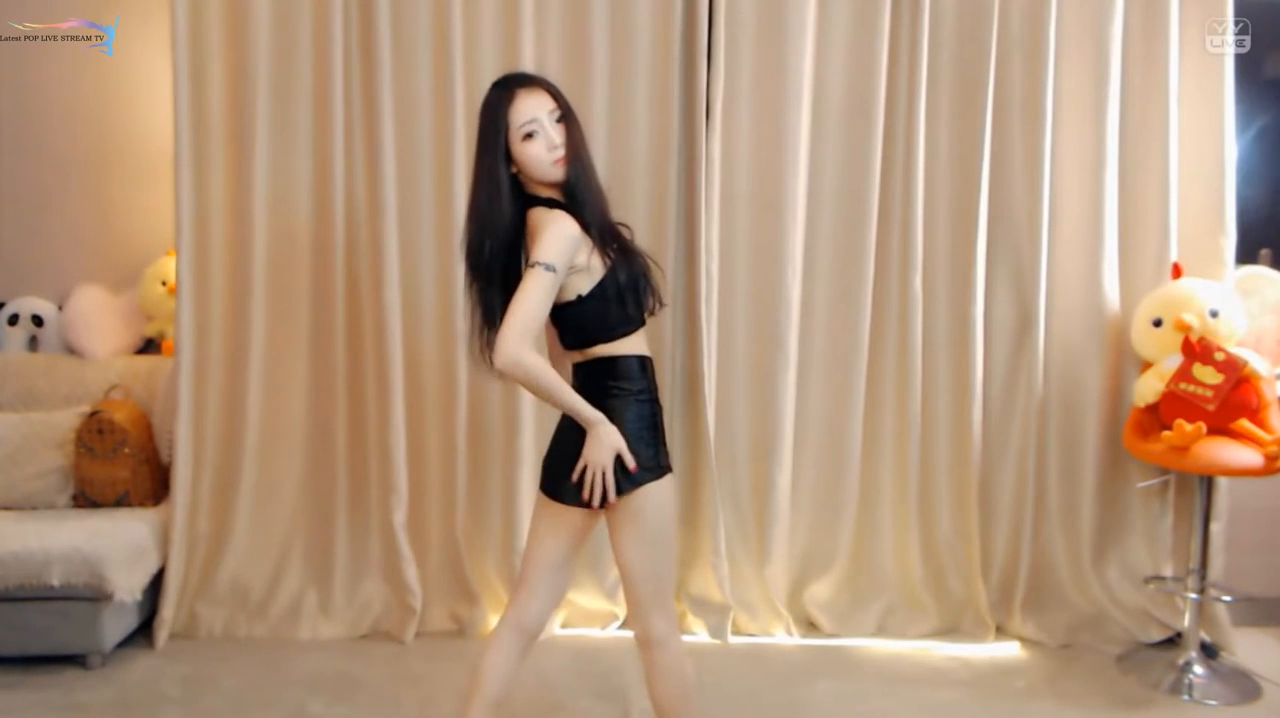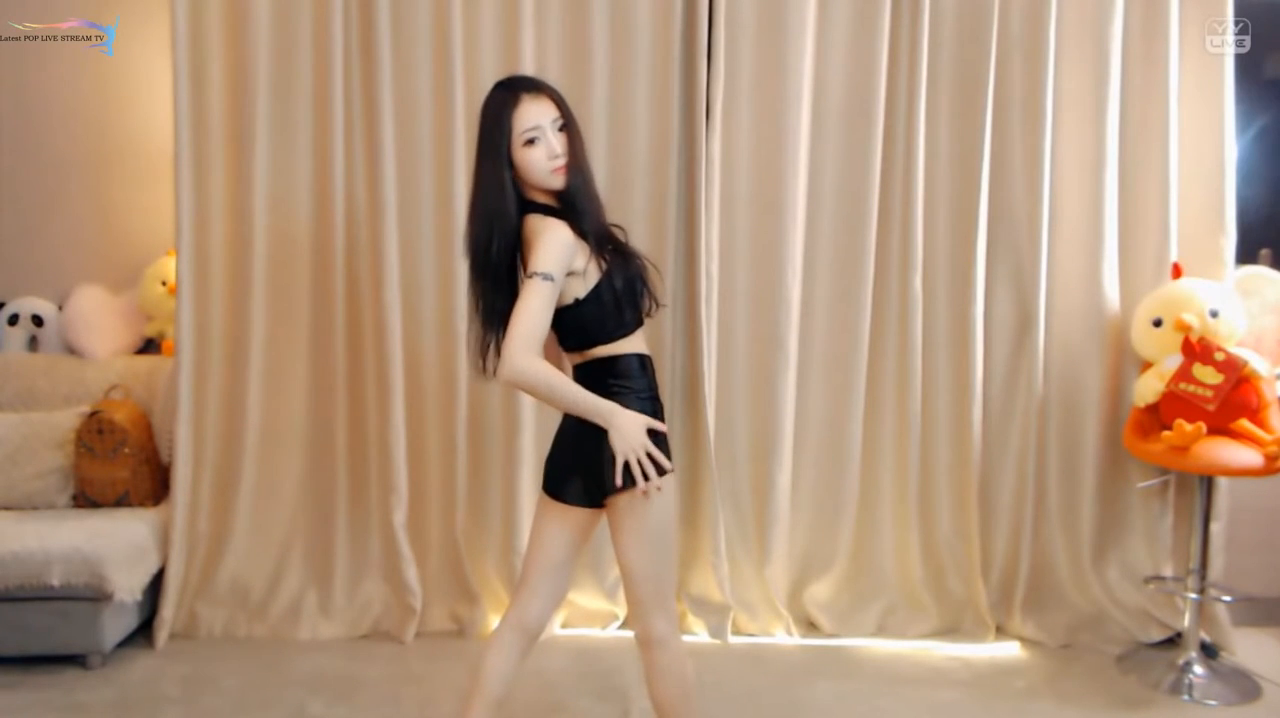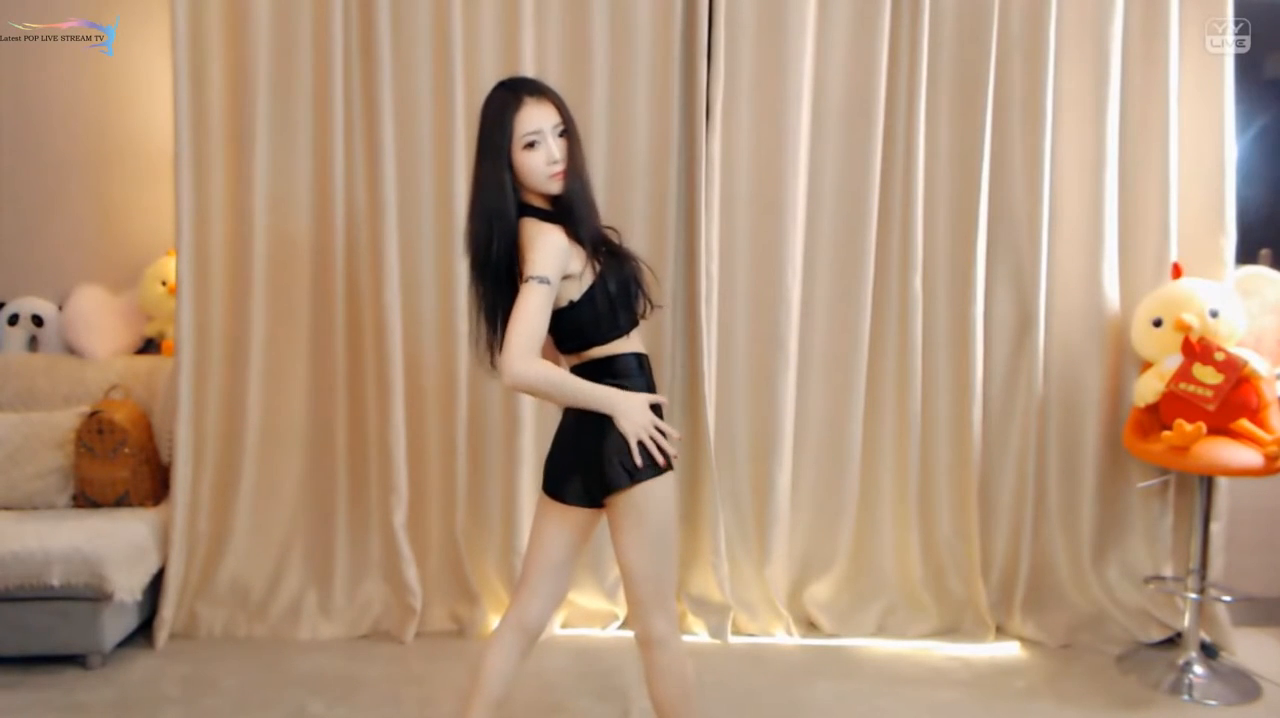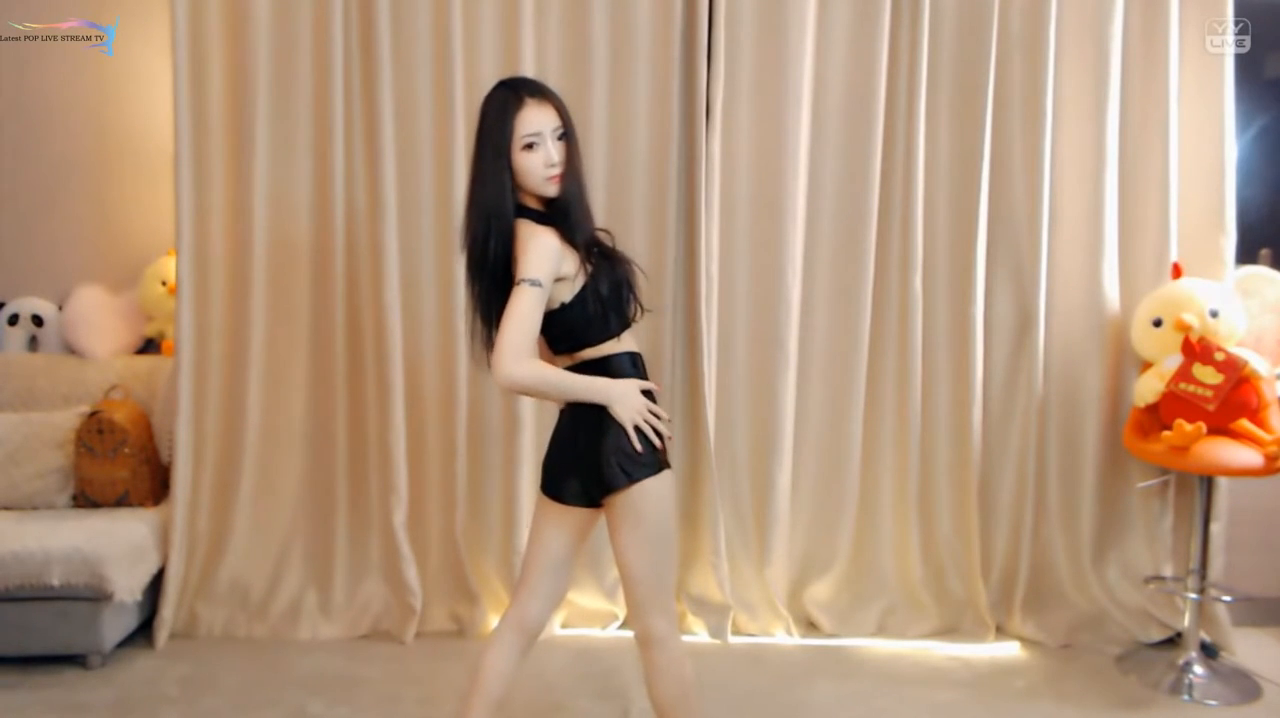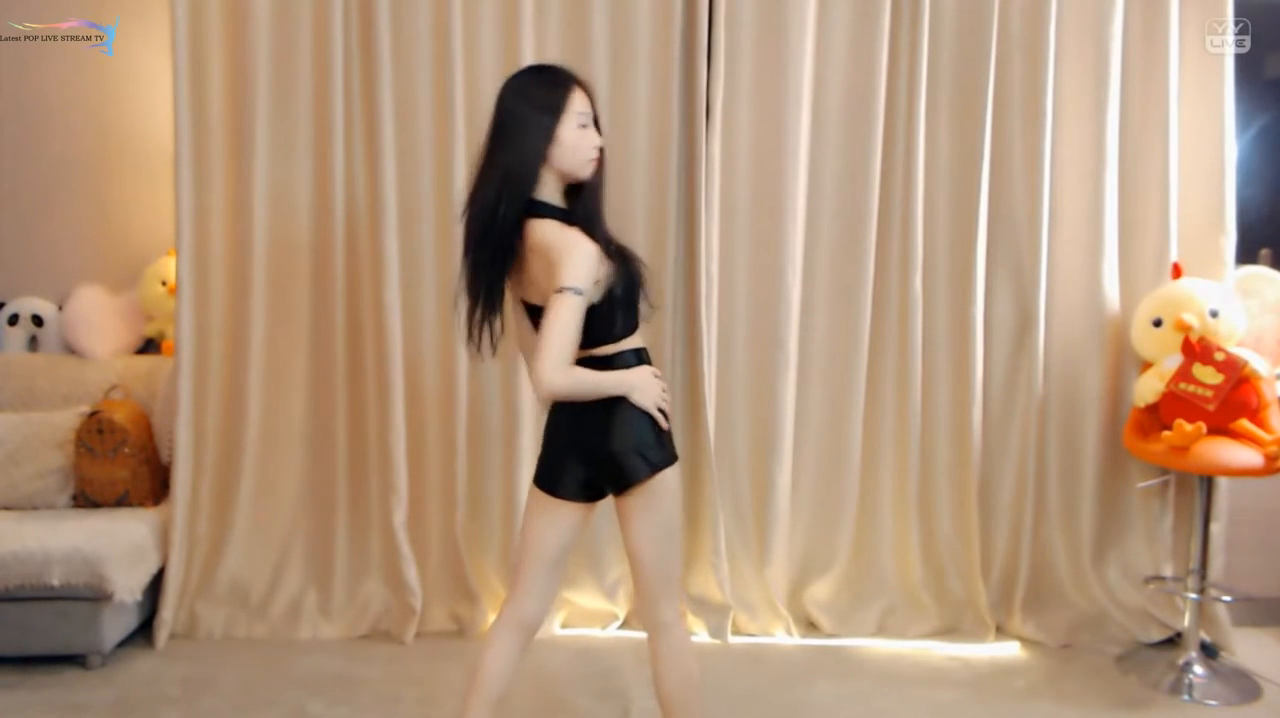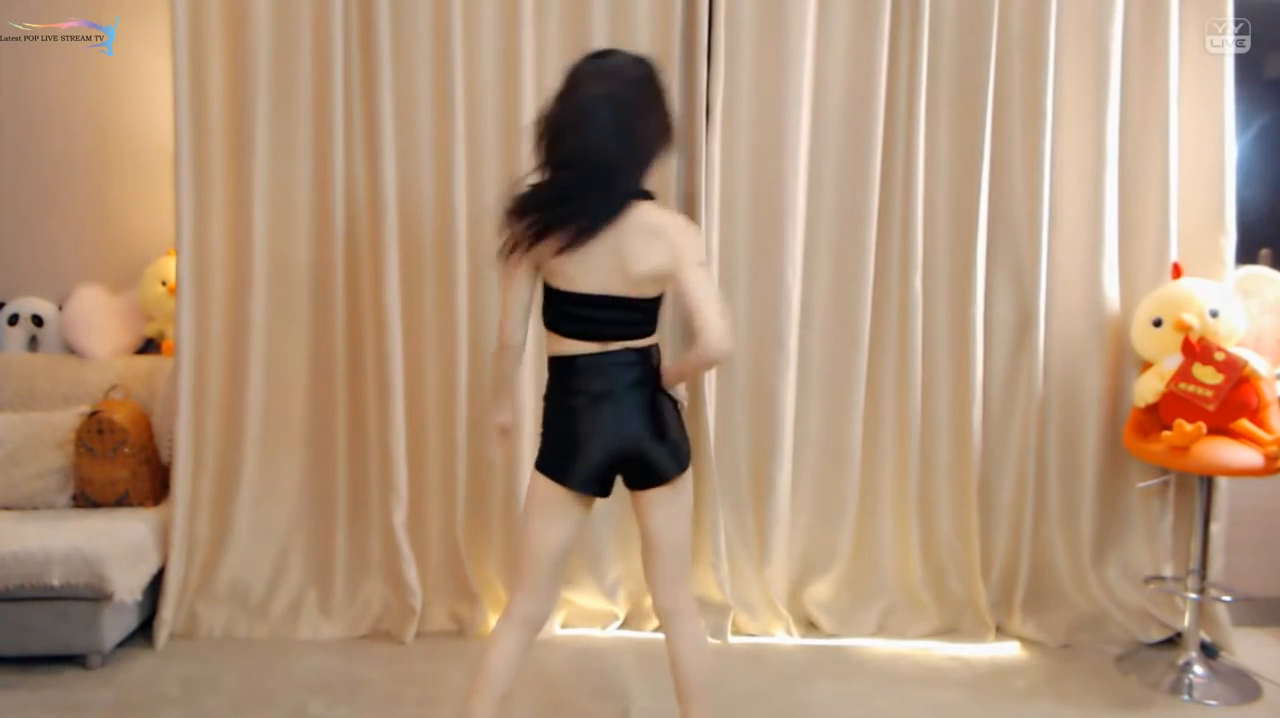
dt=0.2s
person 1, frame 1
left shoulder: (549, 222)
right shoulder: (561, 228)
right elbow: (511, 352)
right wrist: (598, 424)
left hip: (587, 428)
right hip: (624, 422)
left knee: (525, 612)
right knee: (657, 624)
person 1, frame 2
left shoulder: (543, 228)
right shoulder: (557, 235)
right elbow: (518, 364)
right wrist: (615, 418)
left hip: (584, 432)
right hip: (624, 419)
left knee: (526, 612)
right knee: (656, 623)
person 1, frame 3
left shoulder: (541, 230)
right shoulder: (550, 240)
right elbow: (518, 367)
right wrist: (616, 402)
left hip: (583, 432)
right hip: (618, 427)
left knee: (526, 612)
right knee: (657, 622)
person 1, frame 4
left shoulder: (537, 230)
right shoulder: (542, 243)
right elbow: (511, 368)
right wrist: (608, 390)
left hip: (577, 432)
right hip: (616, 428)
left knee: (524, 613)
right knee: (656, 622)
person 1, frame 5
left shoulder: (522, 229)
right shoulder: (575, 247)
right elbow: (550, 377)
right wrist: (626, 380)
left hip: (569, 431)
right hip: (627, 424)
left knee: (521, 609)
right knee: (663, 614)
person 1, frame 6
left shoulder: (540, 221)
right shoulder: (671, 232)
left elbow: (511, 337)
right elbow: (716, 343)
left wrist: (503, 400)
right wrist: (670, 374)
left hip: (571, 418)
right hip: (646, 414)
left knee: (526, 607)
right knee: (676, 602)
